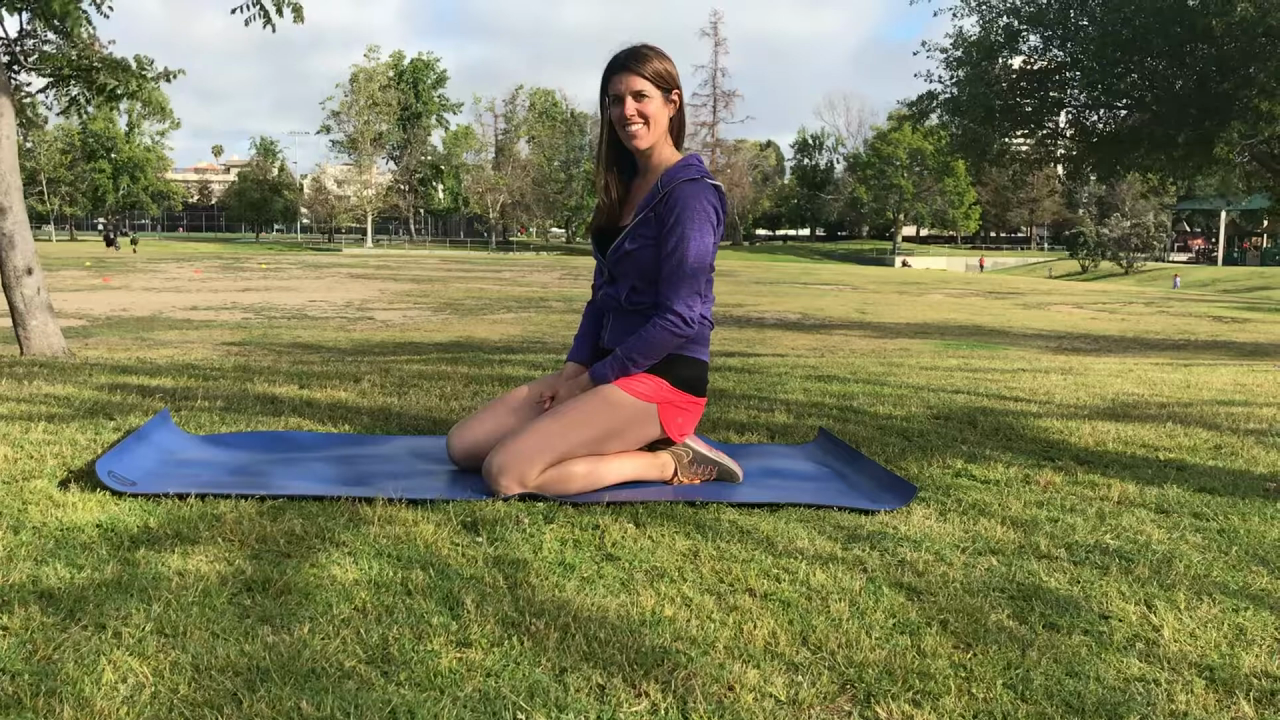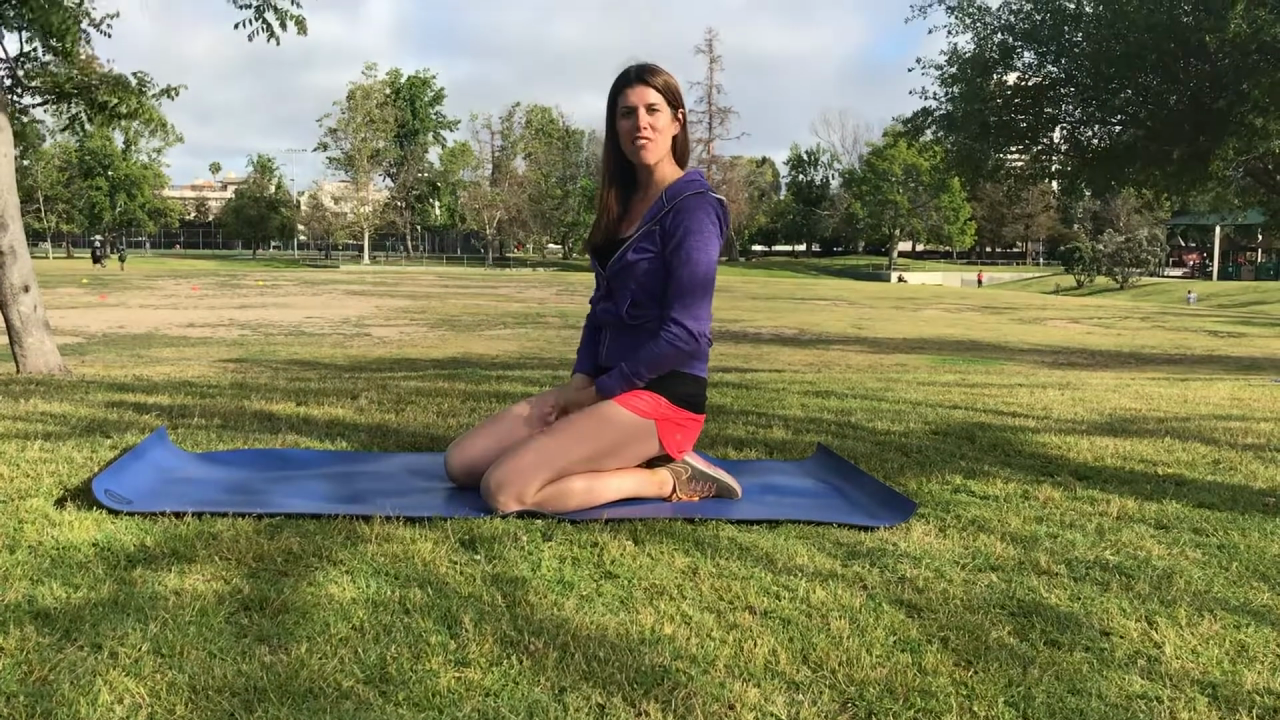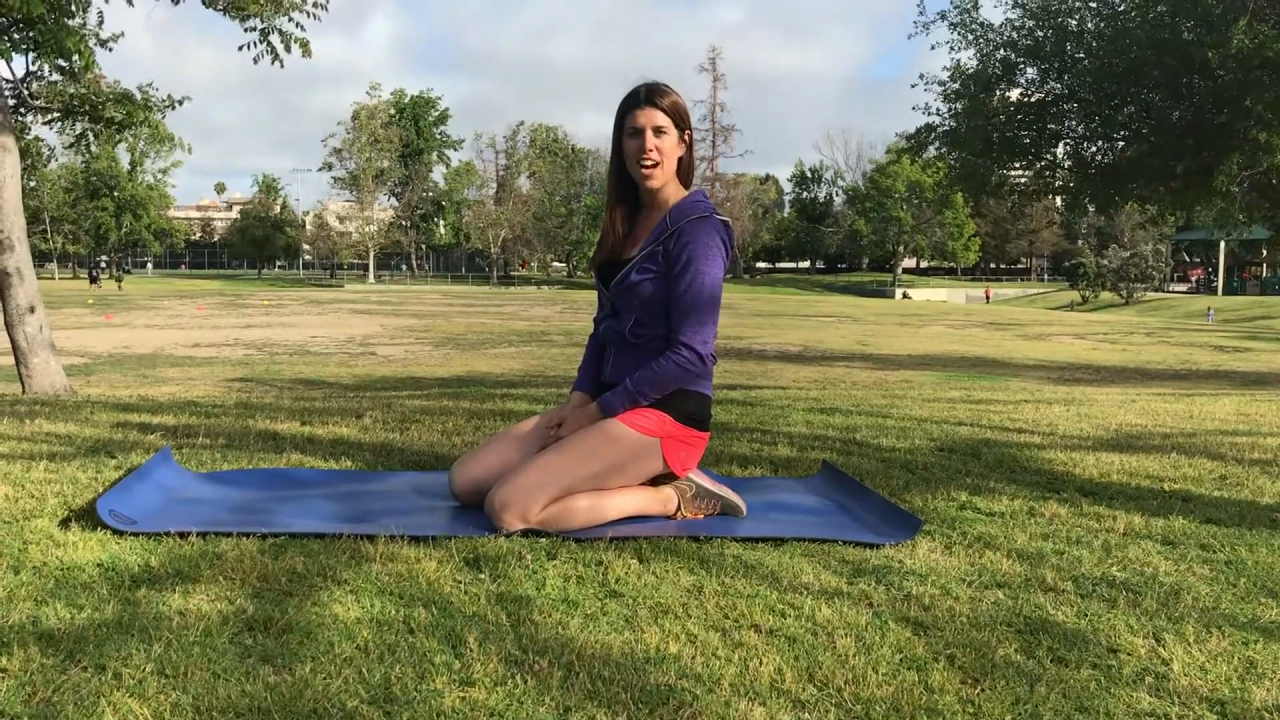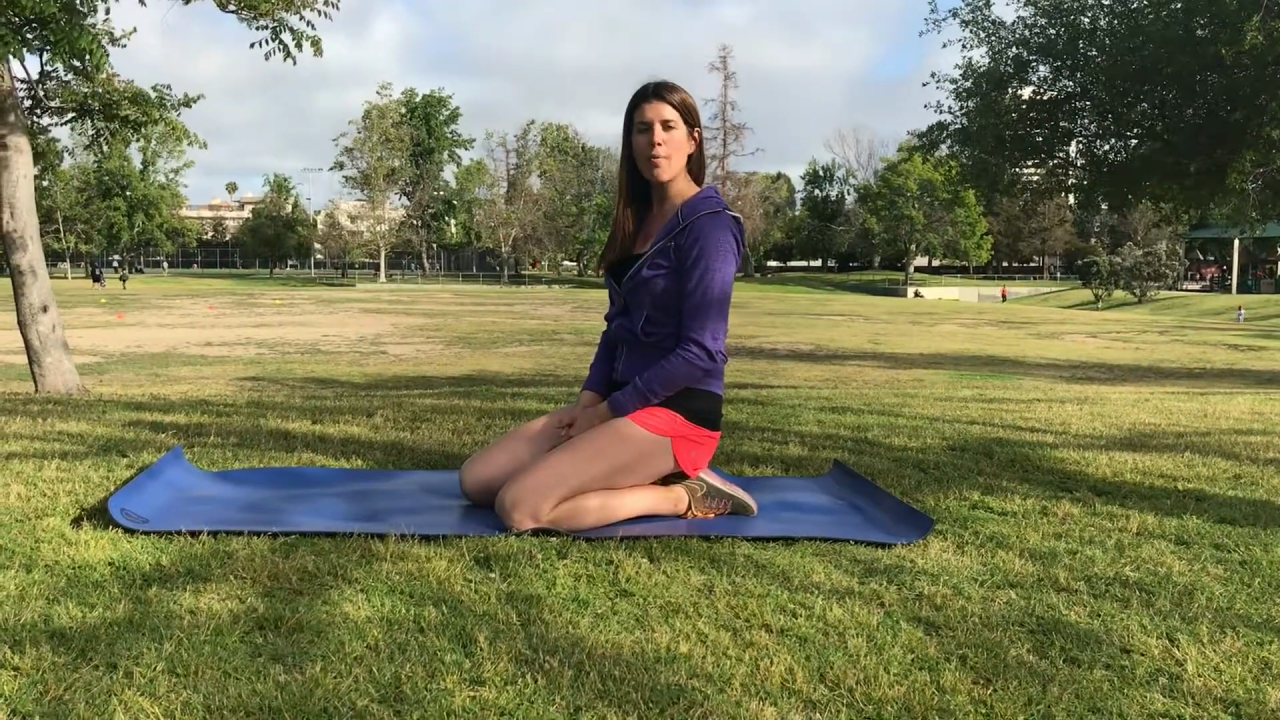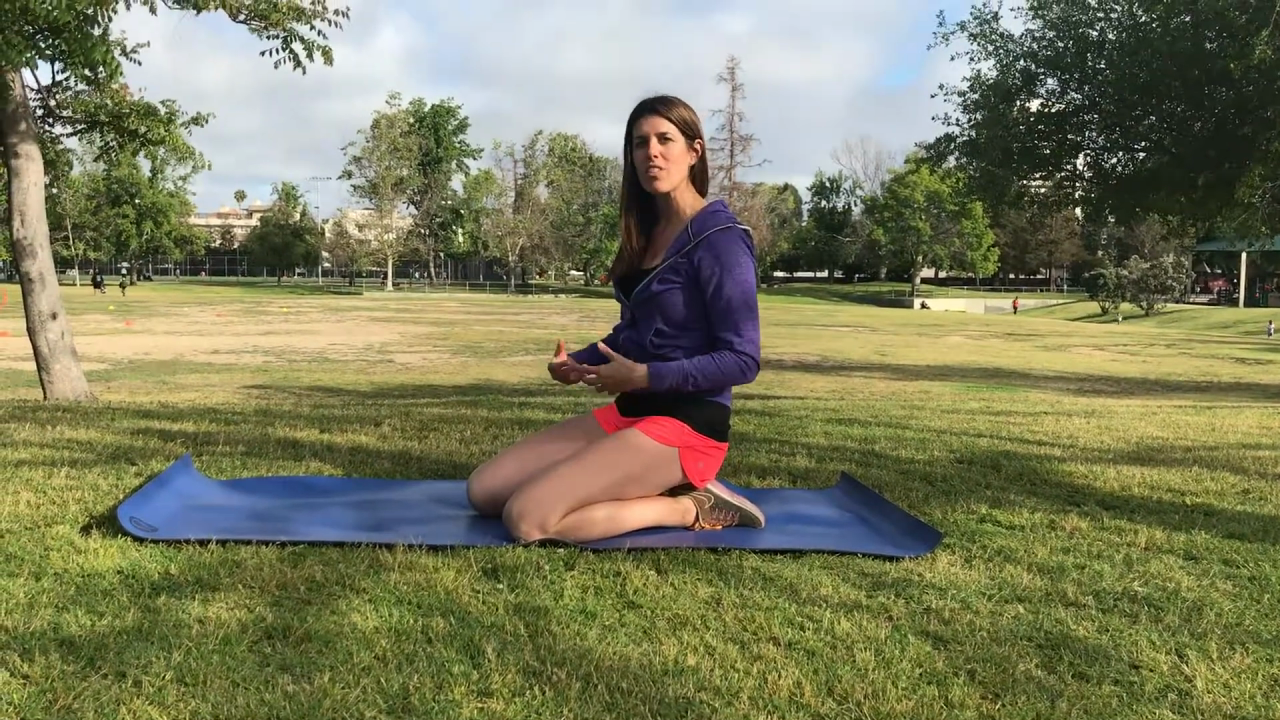
dt=1s
person 1, frame 1
left shoulder: (689, 193)
right shoulder: (624, 187)
left elbow: (680, 318)
left wrist: (590, 381)
right wrist: (574, 368)
left hip: (665, 378)
right hip: (611, 367)
left knee: (506, 472)
right knee: (463, 445)
left ankle: (669, 462)
right ankle: (640, 442)
person 1, frame 2
left shoulder: (693, 209)
right shoulder: (622, 202)
left elbow: (686, 333)
left wrist: (597, 391)
right wrist: (580, 381)
left hip: (662, 396)
right hip: (607, 386)
left knee: (504, 489)
right knee: (462, 462)
left ankle: (668, 478)
right ankle: (641, 459)
person 1, frame 3
left shoulder: (697, 230)
right shoulder: (626, 221)
left elbow: (690, 354)
left wrist: (597, 411)
right wrist: (577, 399)
left hip: (665, 414)
right hip: (609, 401)
left knee: (509, 507)
right knee: (466, 480)
left ankle: (671, 497)
right ankle: (645, 478)
person 1, frame 4
left shoulder: (708, 226)
right shoulder: (636, 219)
left elbow: (701, 351)
left wrist: (607, 410)
right wrist: (588, 399)
left hip: (677, 412)
right hip: (623, 398)
left knee: (519, 507)
right knee: (475, 479)
left ankle: (682, 496)
right ankle: (655, 476)
person 1, frame 5
left shoulder: (719, 239)
right shoulder: (645, 232)
left elbow: (742, 359)
left wrist: (645, 377)
right wrist: (576, 362)
left hip: (686, 424)
right hip: (633, 410)
left knee: (526, 518)
right knee: (483, 488)
left ankle: (689, 507)
right ankle: (661, 488)
